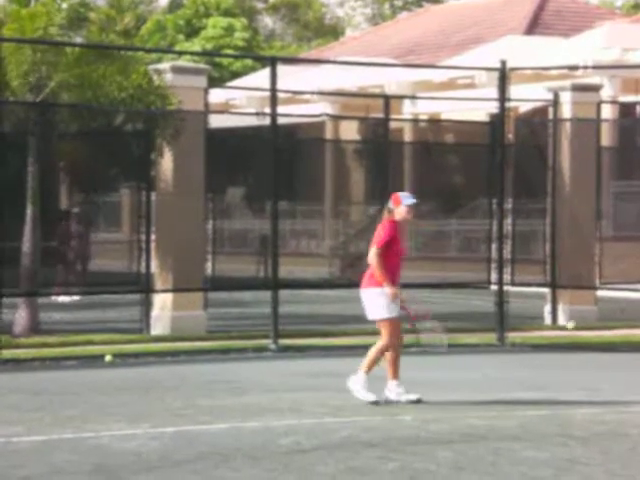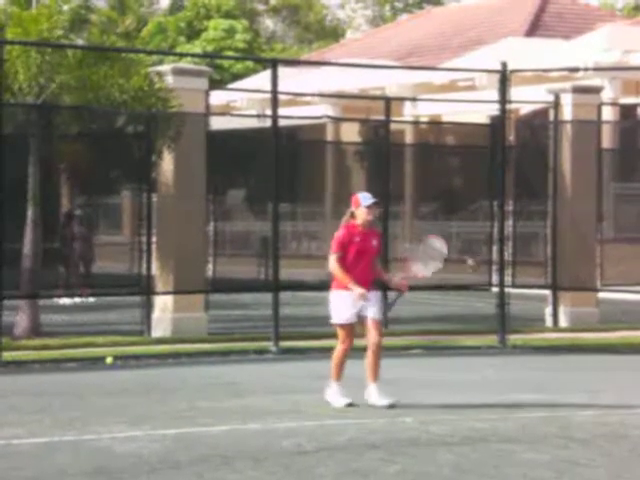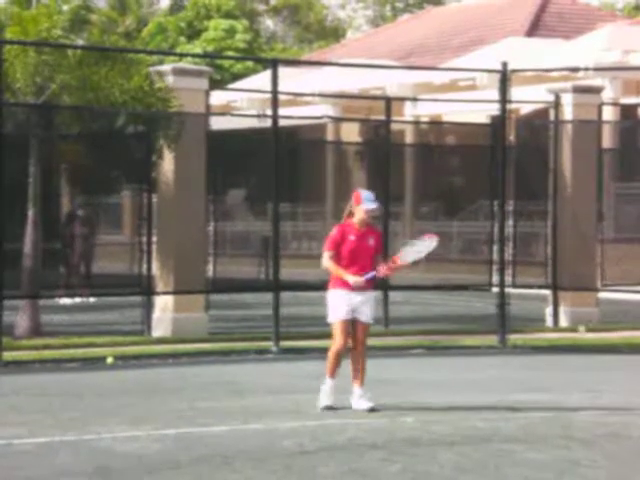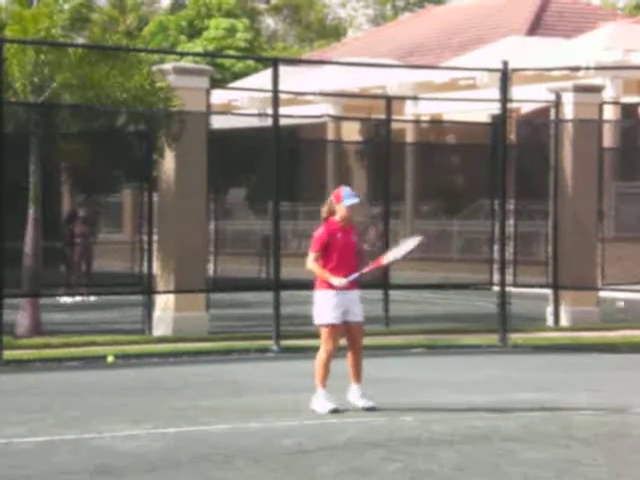
dt=0.5s
person 1, frame 1
left shoulder: (396, 229)
right shoulder: (388, 227)
right elbow: (373, 257)
left wrist: (392, 288)
right wrist: (388, 285)
left hip: (386, 290)
right hip: (376, 289)
left knee: (396, 339)
right knee: (388, 339)
left ankle: (394, 388)
right ankle: (358, 380)
person 1, frame 2
left shoulder: (375, 234)
right shoulder: (345, 232)
right elbow: (333, 265)
left wrist: (391, 281)
right wrist: (353, 287)
left hip: (369, 294)
right hip: (344, 293)
left knee: (375, 341)
right knee: (345, 343)
left ankle: (372, 390)
right ankle: (333, 389)
person 1, frame 3
left shoulder: (375, 233)
right shoulder: (340, 230)
right elbow: (326, 261)
left wrist: (381, 269)
right wrist: (347, 276)
left hip: (365, 294)
right hip: (341, 292)
left knee: (360, 344)
right knee: (340, 343)
left ankle: (358, 394)
right ankle: (328, 384)
person 1, frame 4
left shoulder: (351, 229)
right shoulder: (325, 230)
right elbow: (311, 263)
left wrist: (364, 247)
right wrist: (332, 279)
left hip: (351, 293)
right hip: (328, 293)
left knee: (356, 344)
right knee: (329, 347)
left ankle: (355, 391)
right ankle: (320, 396)
